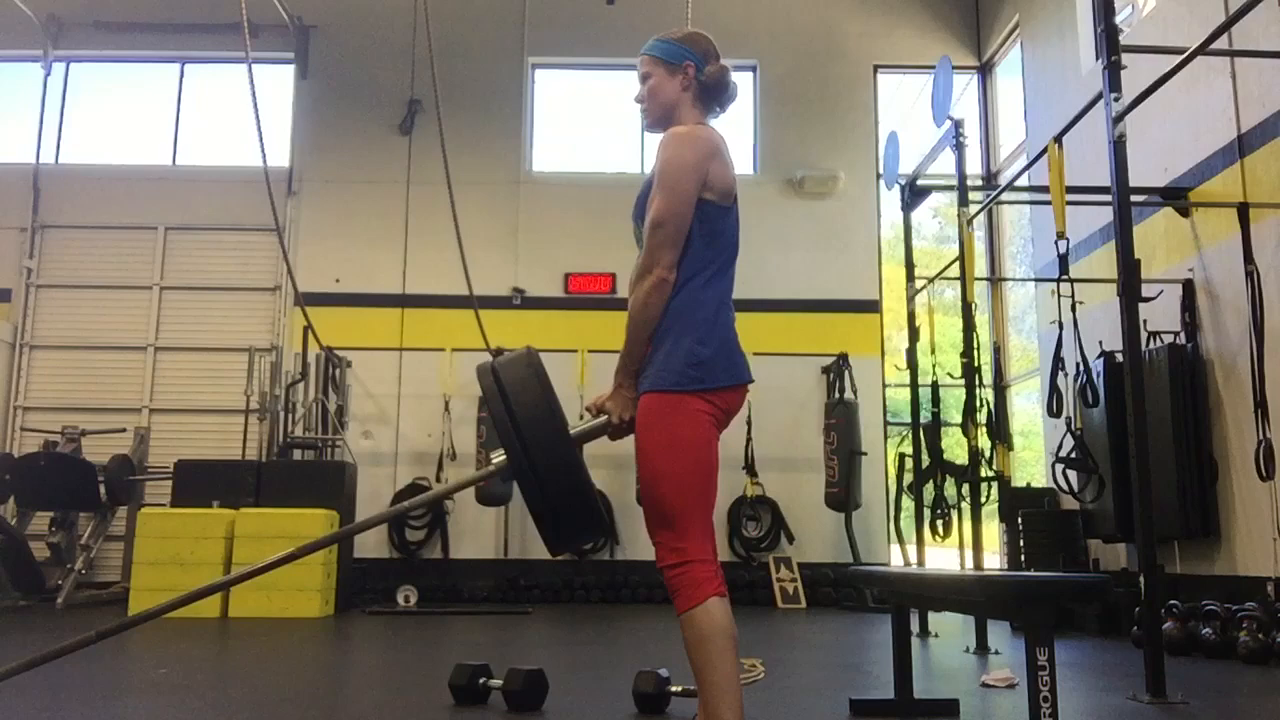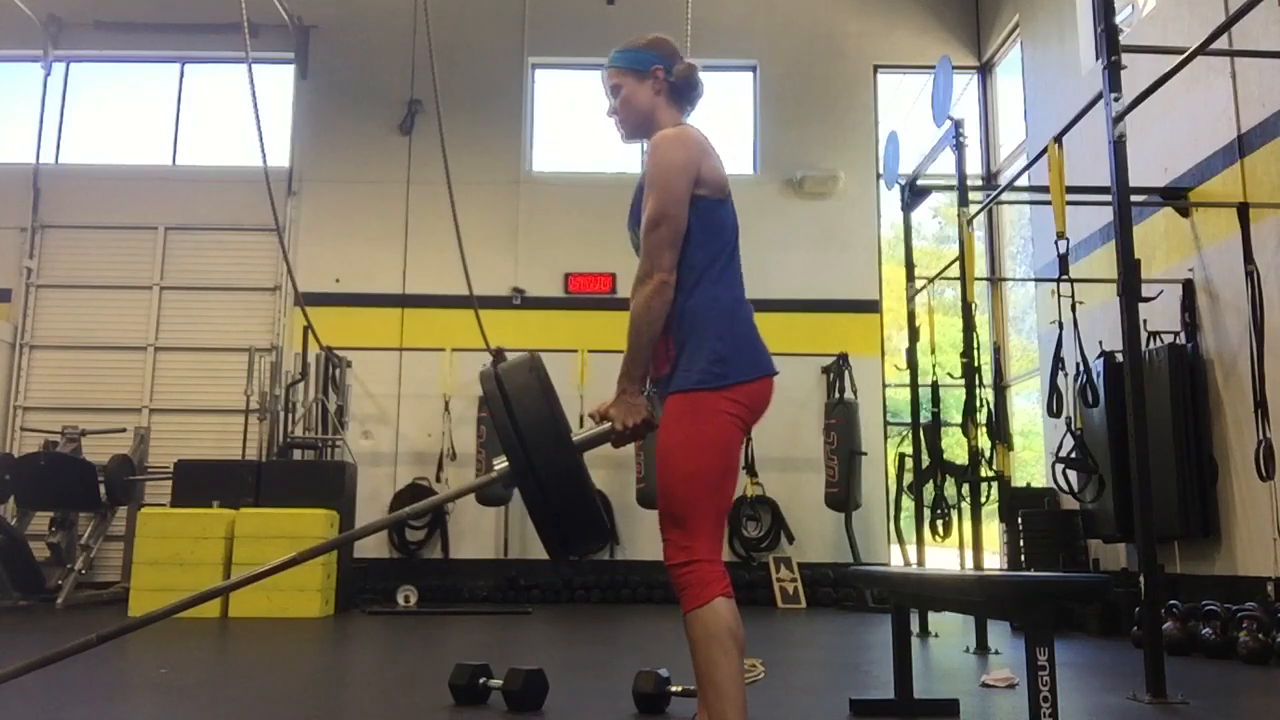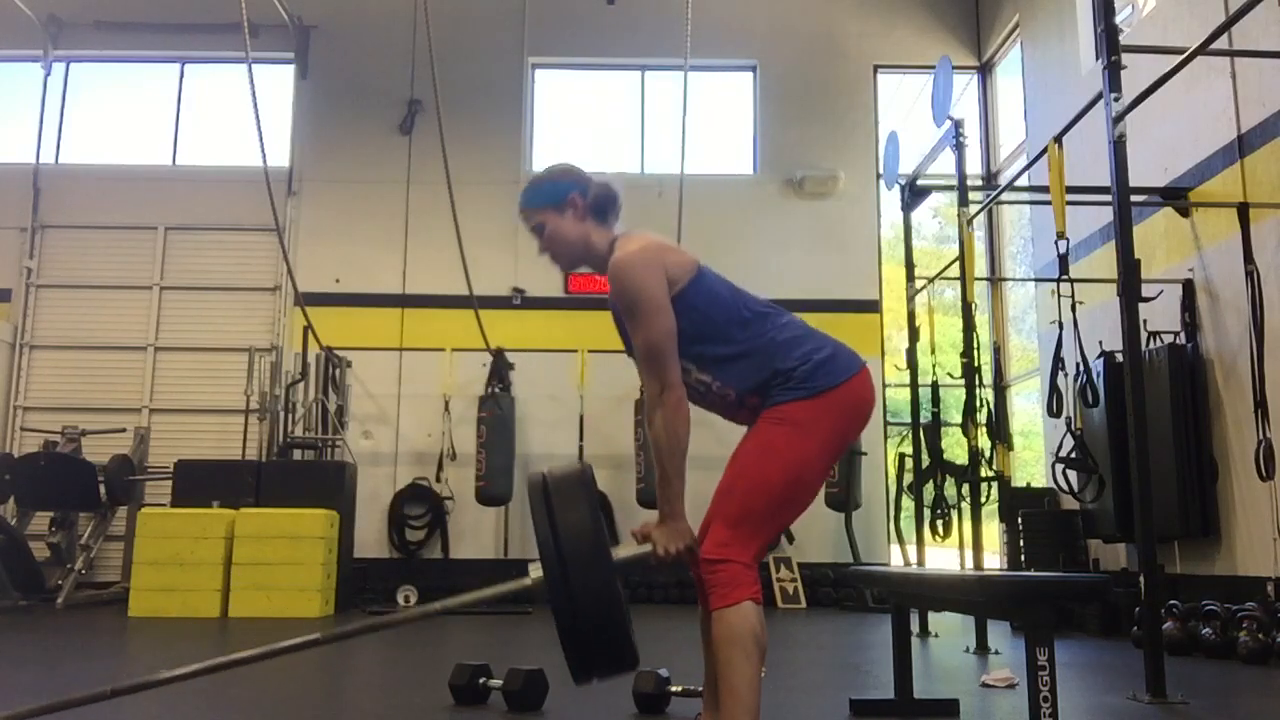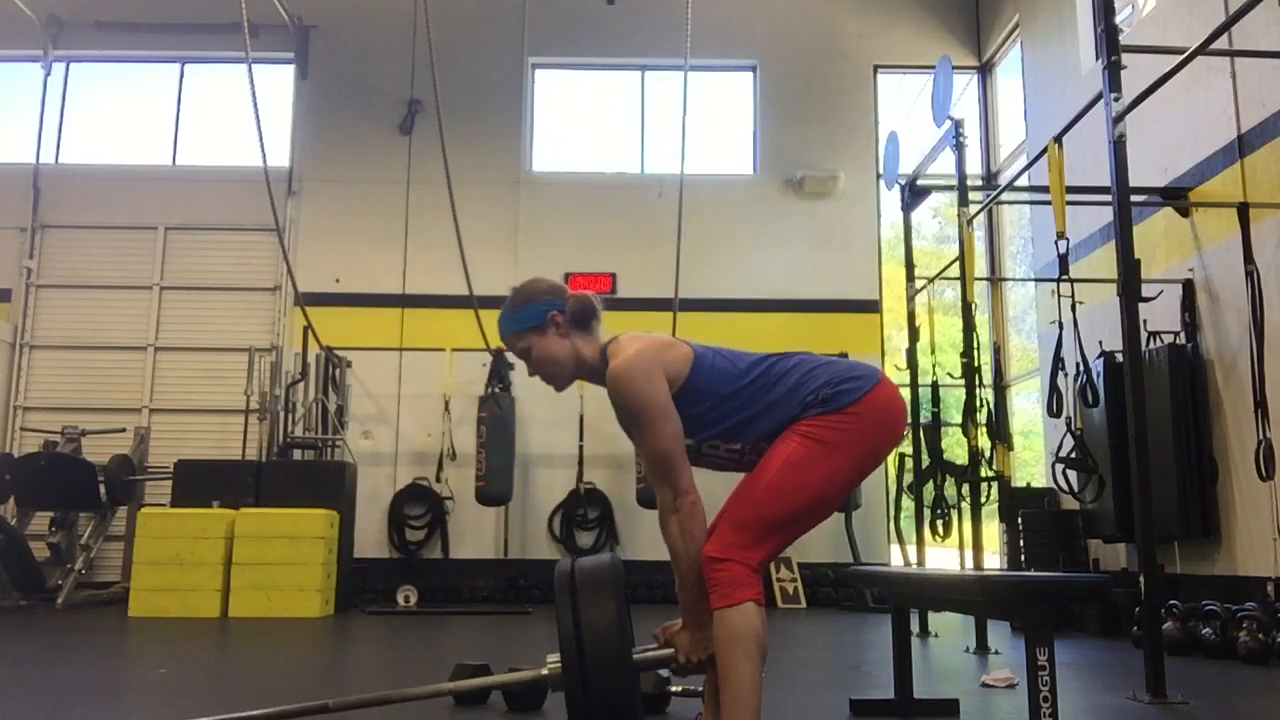
dt=0.7s
person 1, frame 1
left shoulder: (688, 142)
right shoulder: (698, 151)
left elbow: (657, 274)
left wrist: (623, 385)
right wrist: (636, 386)
left hip: (685, 373)
right hip: (696, 370)
left knee: (687, 560)
right knee: (688, 556)
person 1, frame 2
left shoulder: (674, 144)
right shoulder: (682, 152)
left elbow: (658, 278)
left wrist: (627, 391)
right wrist: (641, 391)
left hip: (710, 374)
right hip: (713, 373)
left knee: (692, 559)
right knee: (694, 557)
person 1, frame 3
left shoulder: (632, 260)
right shoulder: (627, 273)
left elbow: (669, 395)
right elbow: (662, 397)
left wrist: (671, 518)
right wrist: (671, 517)
left hip: (821, 390)
right hip: (811, 396)
left knee: (725, 559)
right knee: (717, 558)
person 1, frame 4
left shoulder: (630, 368)
right shoulder: (628, 372)
left elbow: (683, 499)
right elbow: (671, 501)
left wrist: (696, 623)
right wrist: (695, 618)
left hip: (851, 409)
right hip: (844, 413)
left knee: (728, 561)
right knee: (724, 557)
